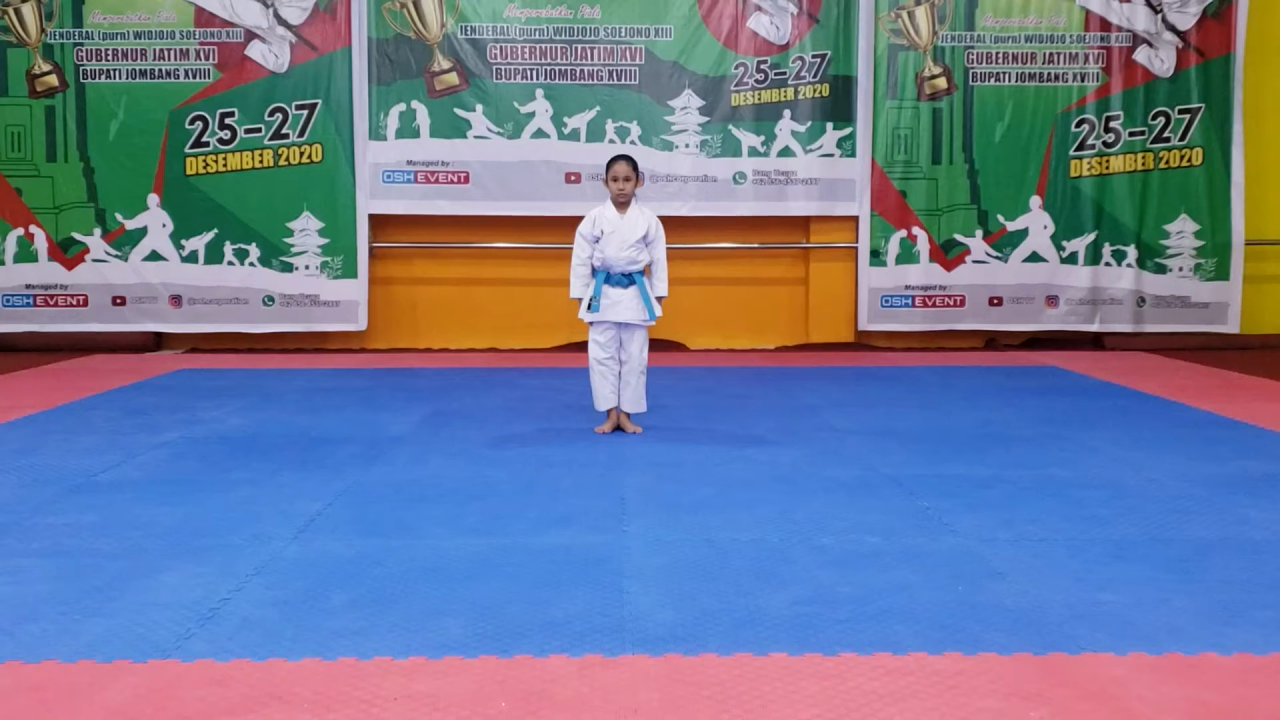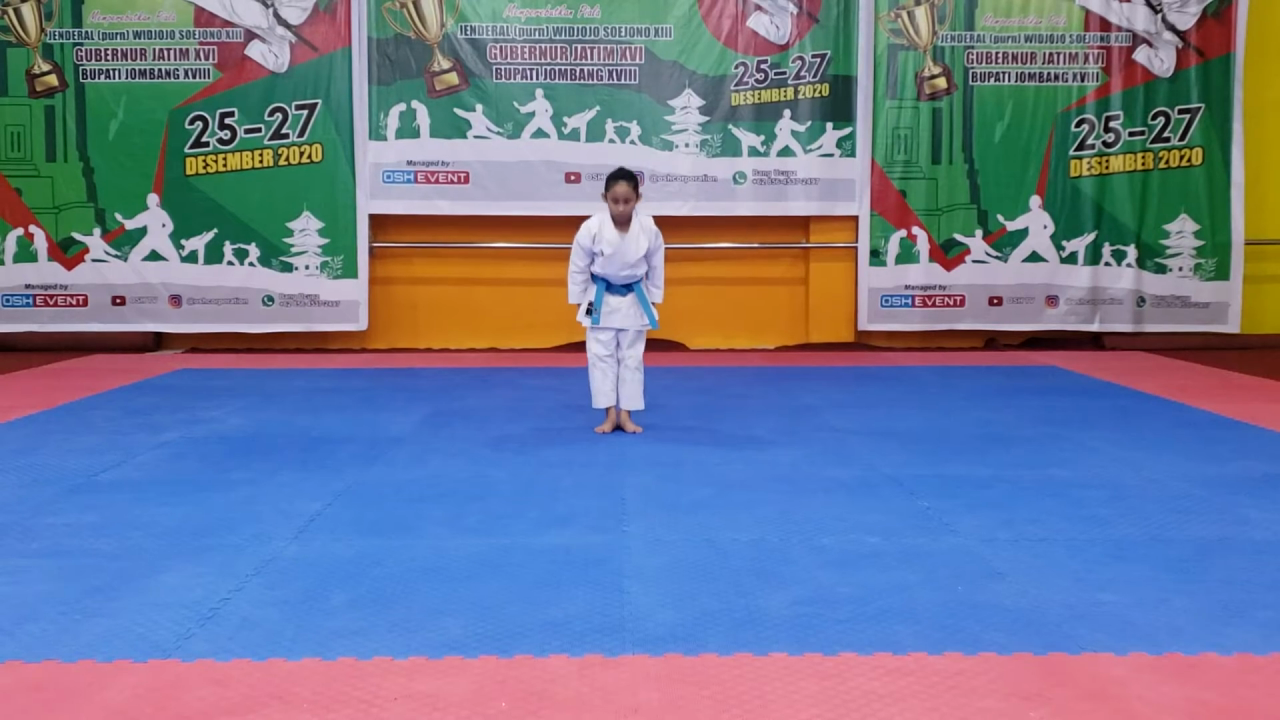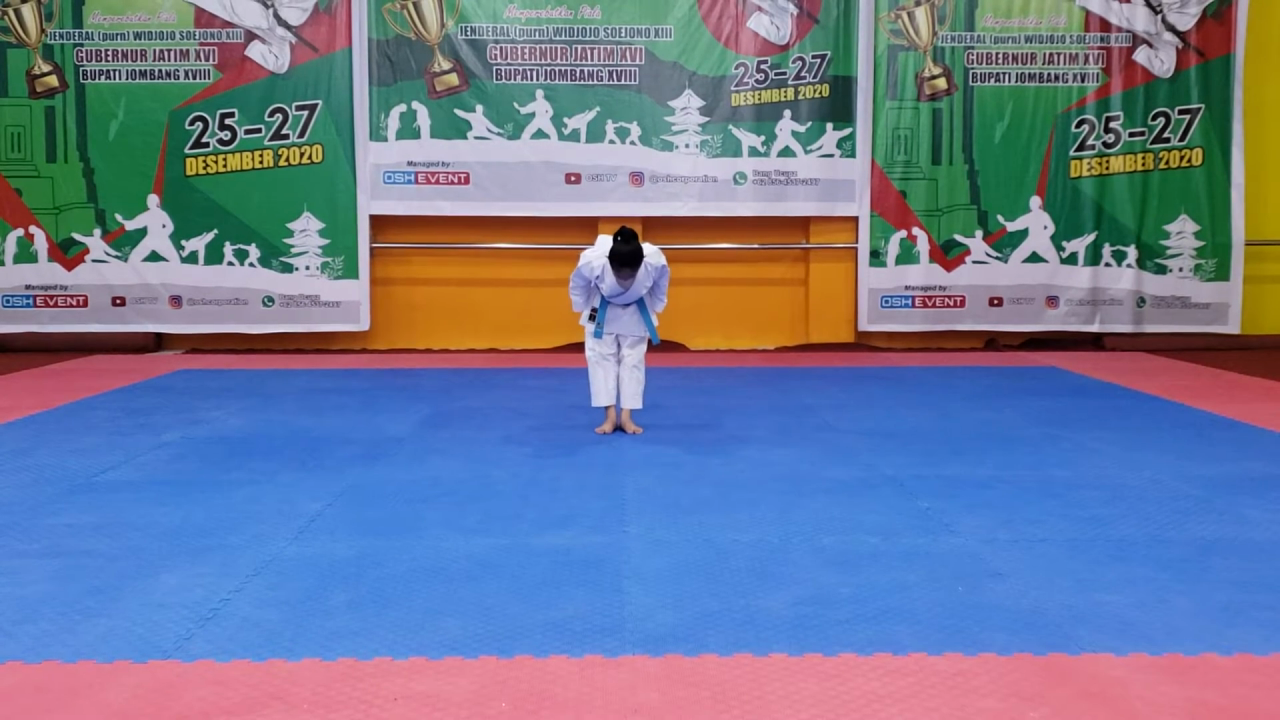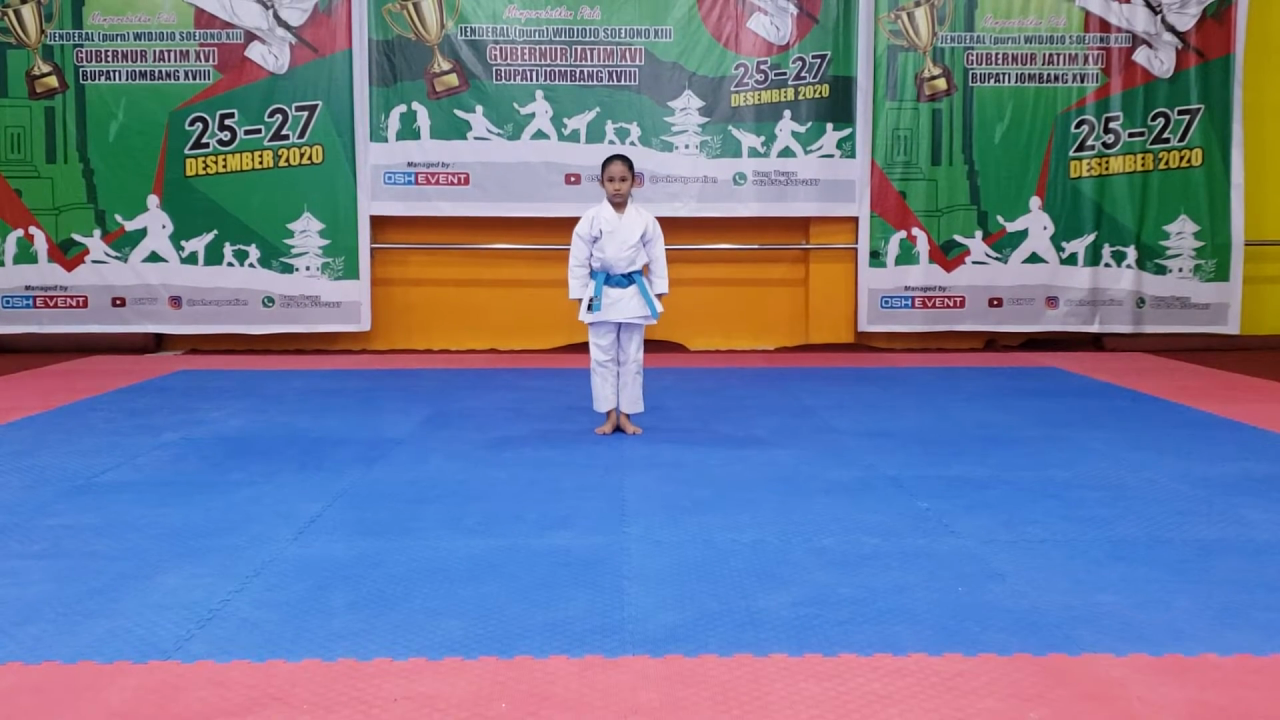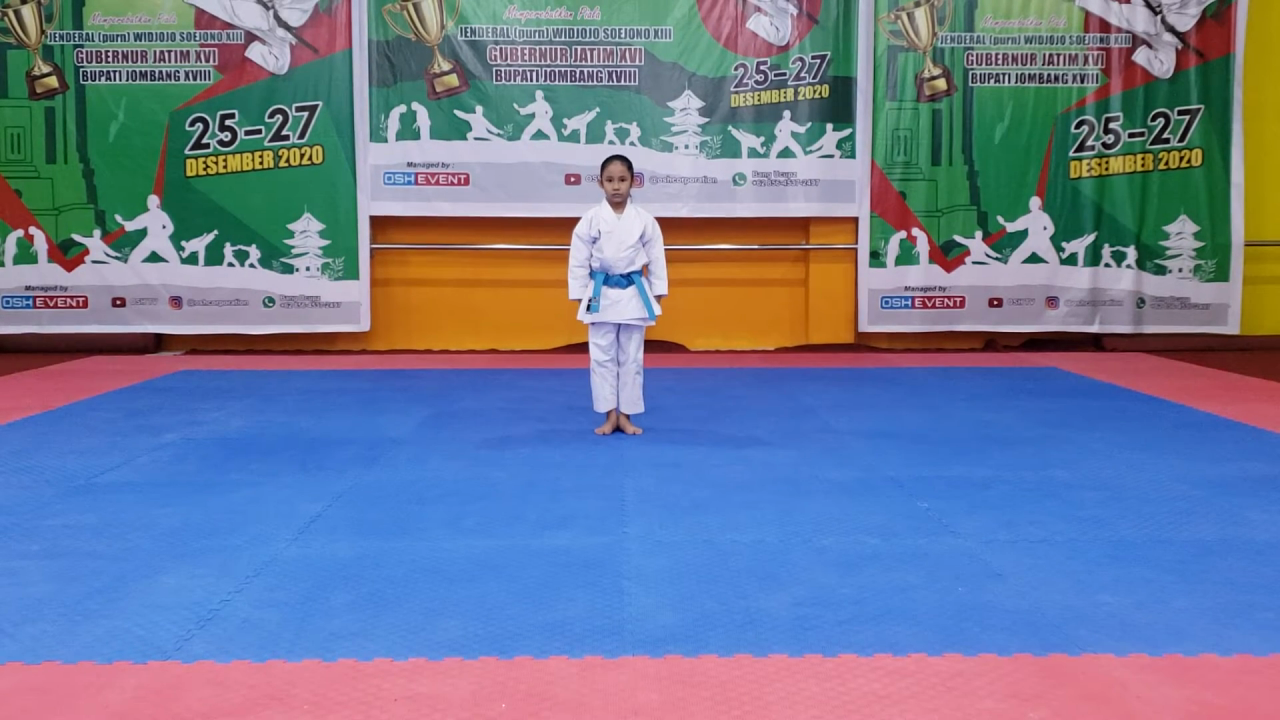
dt=1s
person 1, frame 1
left shoulder: (649, 220)
right shoulder: (593, 219)
left elbow: (658, 261)
right elbow: (581, 261)
left wrist: (657, 299)
right wrist: (583, 300)
left hip: (636, 295)
right hip: (602, 294)
left knee: (635, 357)
right knee: (602, 355)
left ankle: (626, 414)
right ankle: (610, 414)
person 1, frame 2
left shoulder: (649, 229)
right shoulder: (591, 228)
left elbow: (656, 269)
right elbow: (578, 269)
left wrist: (652, 302)
right wrist: (581, 304)
left hip: (634, 300)
right hip: (601, 300)
left knee: (632, 357)
right knee: (601, 355)
left ankle: (626, 414)
right ankle: (610, 414)
person 1, frame 3
left shoulder: (655, 262)
right shoulder: (592, 262)
left elbow: (660, 286)
right elbow: (578, 285)
left wrist: (652, 311)
right wrist: (587, 310)
left hip: (636, 312)
right hip: (602, 311)
left knee: (633, 359)
right knee: (601, 358)
left ankle: (626, 416)
right ankle: (610, 416)
person 1, frame 4
left shoulder: (646, 220)
right shoulder: (590, 219)
left elbow: (657, 259)
right elbow: (578, 261)
left wrist: (657, 297)
right wrist: (582, 299)
left hip: (634, 294)
right hip: (601, 295)
left knee: (632, 358)
right knee: (602, 357)
left ankle: (626, 415)
right ankle: (610, 415)
person 1, frame 5
left shoulder: (645, 220)
right shoulder: (590, 220)
left elbow: (656, 260)
right elbow: (579, 262)
left wrist: (656, 297)
right wrist: (582, 299)
left hip: (634, 295)
right hip: (601, 295)
left knee: (631, 358)
right knee: (602, 358)
left ankle: (625, 415)
right ankle: (610, 415)
